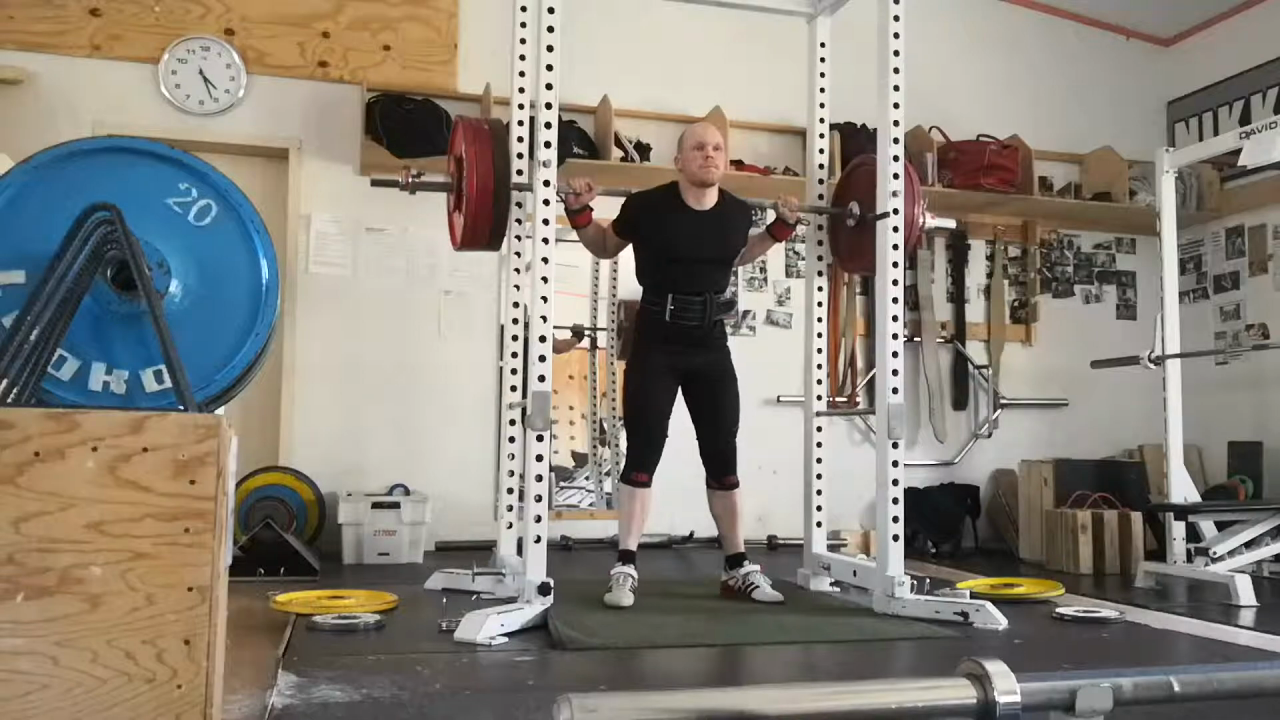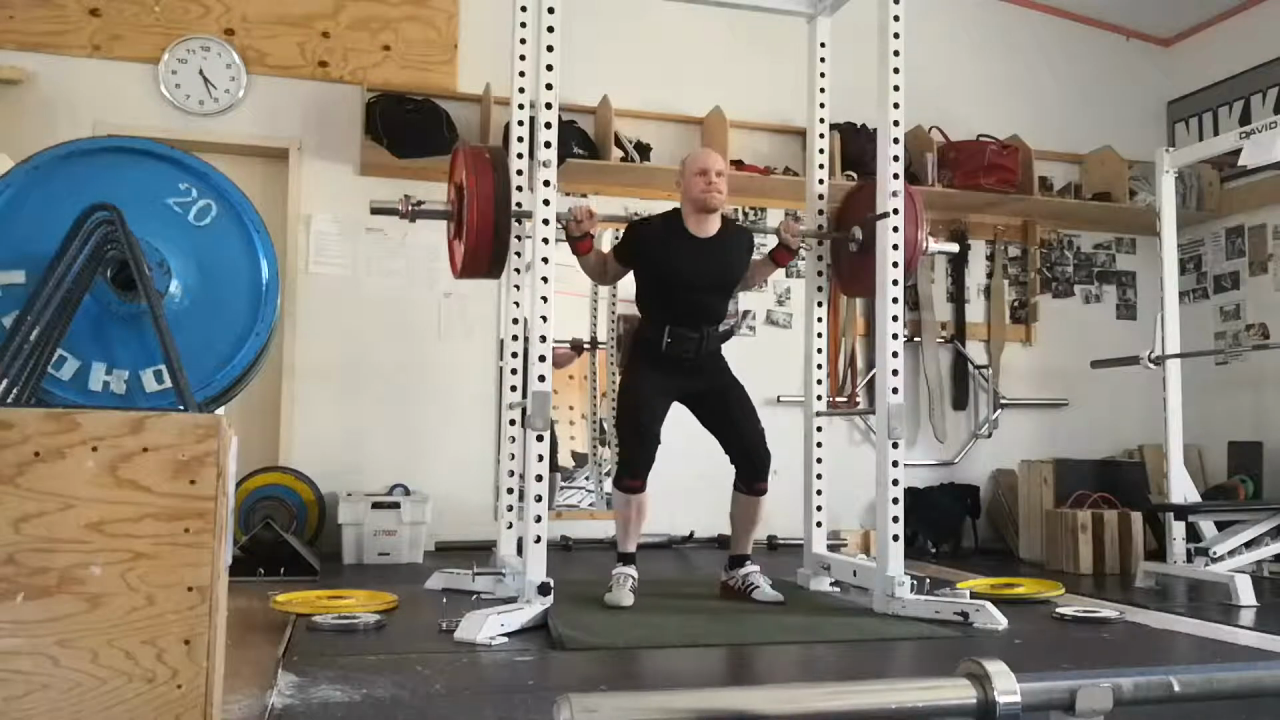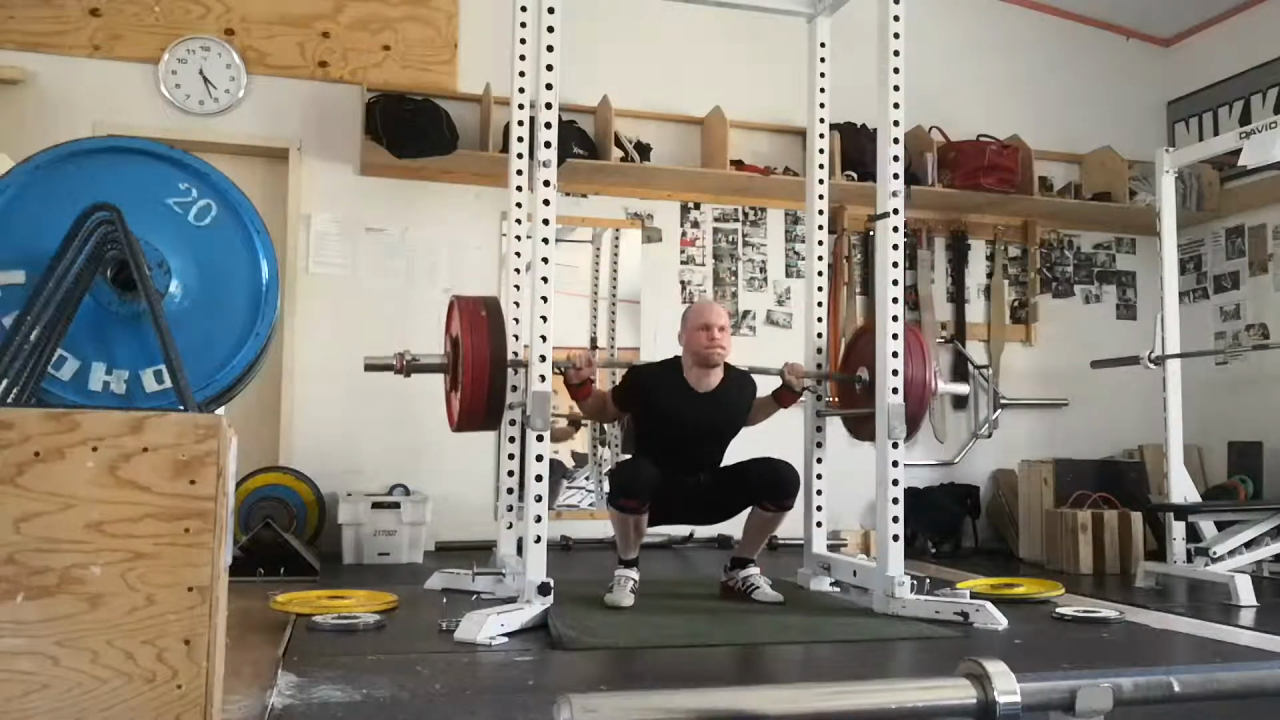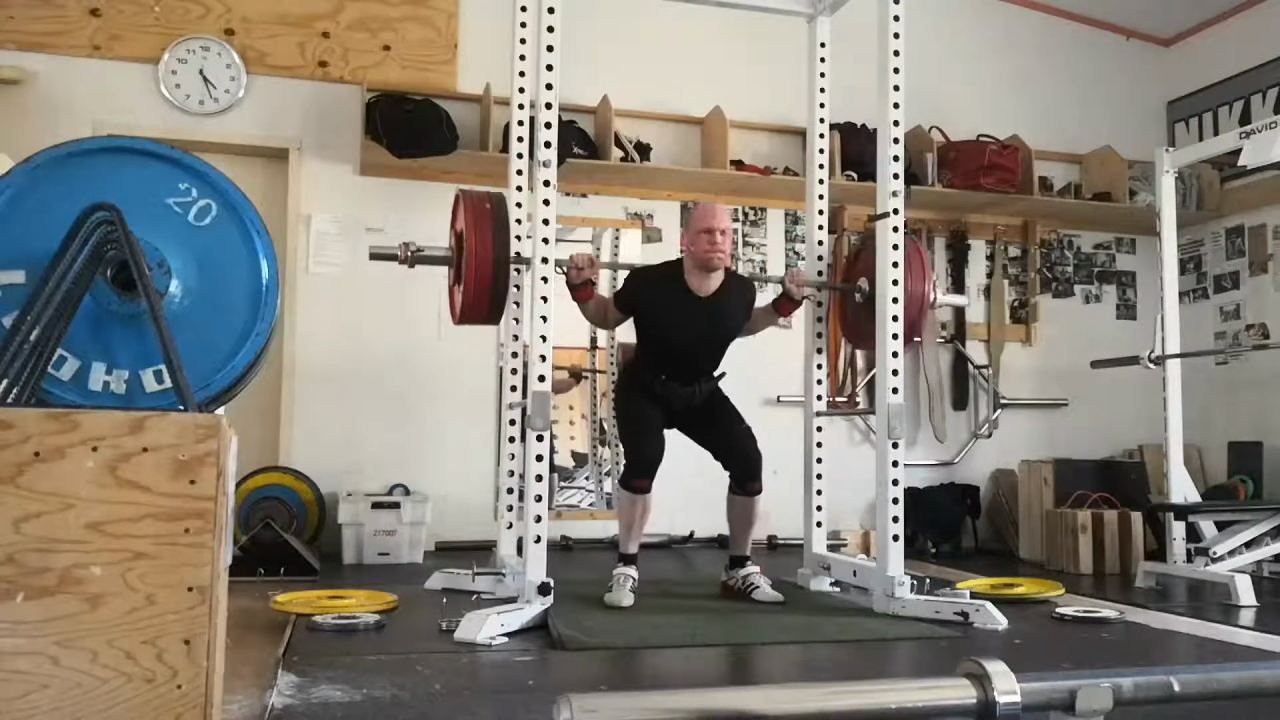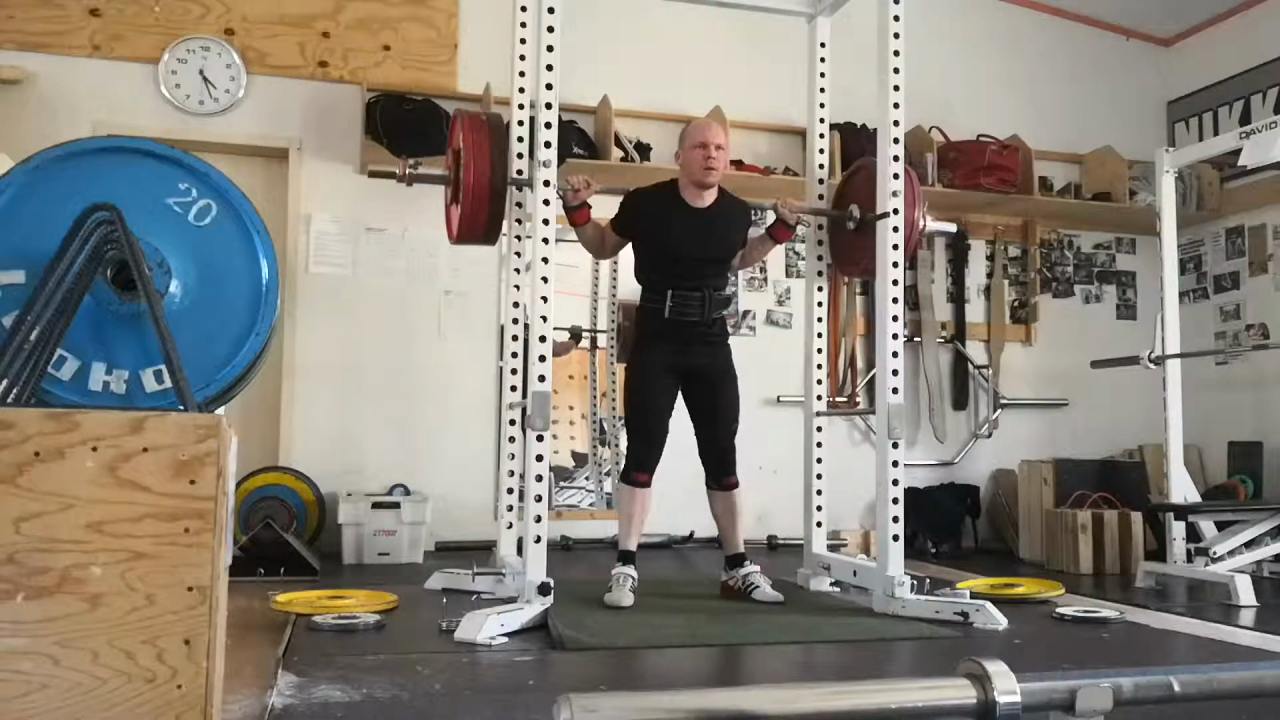
dt=1s
person 1, frame 1
left shoulder: (737, 213)
right shoulder: (647, 207)
right elbow: (605, 248)
left wrist: (781, 227)
right wrist: (579, 213)
left hip: (711, 342)
right hip: (656, 341)
left knee: (723, 457)
right knee: (643, 454)
left ankle: (738, 568)
right ankle: (625, 568)
person 1, frame 2
left shoulder: (739, 239)
right shoulder: (650, 233)
right elbow: (605, 273)
left wrist: (783, 252)
right wrist: (580, 240)
left hip: (708, 361)
right hip: (652, 360)
left knee: (755, 457)
right knee: (636, 458)
left ankle: (739, 569)
right ankle: (625, 569)
person 1, frame 3
left shoulder: (741, 386)
right shoulder: (650, 380)
right elbow: (604, 411)
left wrist: (787, 393)
right wrist: (579, 385)
left hip: (709, 490)
right hip: (652, 491)
left knee: (783, 479)
right knee: (630, 476)
left ankle: (740, 571)
right ankle: (627, 571)
person 1, frame 4
left shoulder: (741, 291)
right shoulder: (650, 283)
right elbow: (607, 319)
left wrist: (787, 302)
right wrist: (582, 287)
left hip: (702, 392)
right hip: (645, 389)
left knee: (748, 461)
right knee: (644, 459)
left ankle: (740, 570)
right ankle: (626, 570)
person 1, frame 5
left shoulder: (736, 212)
right shoulder: (646, 203)
right elbow: (603, 248)
left wrist: (781, 229)
right wrist: (577, 210)
left hip: (711, 341)
right hip: (656, 339)
left knee: (721, 454)
right knee: (643, 452)
left ankle: (737, 569)
right ankle: (624, 569)
